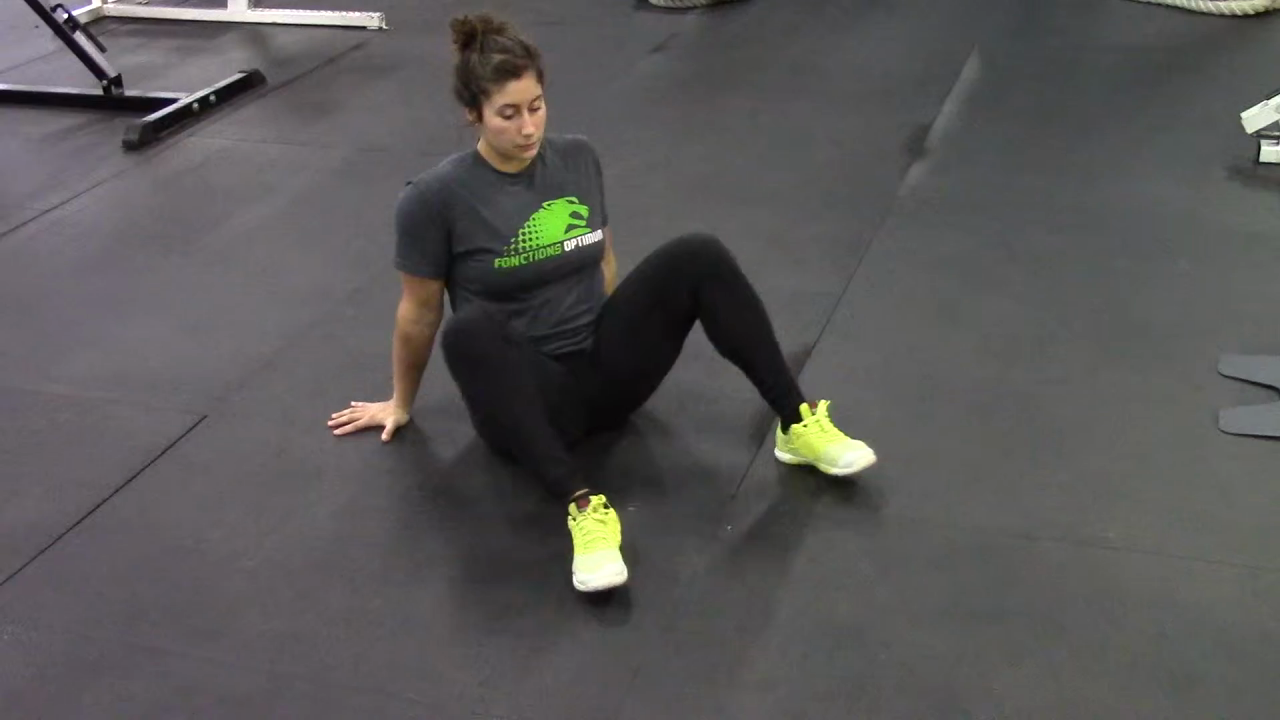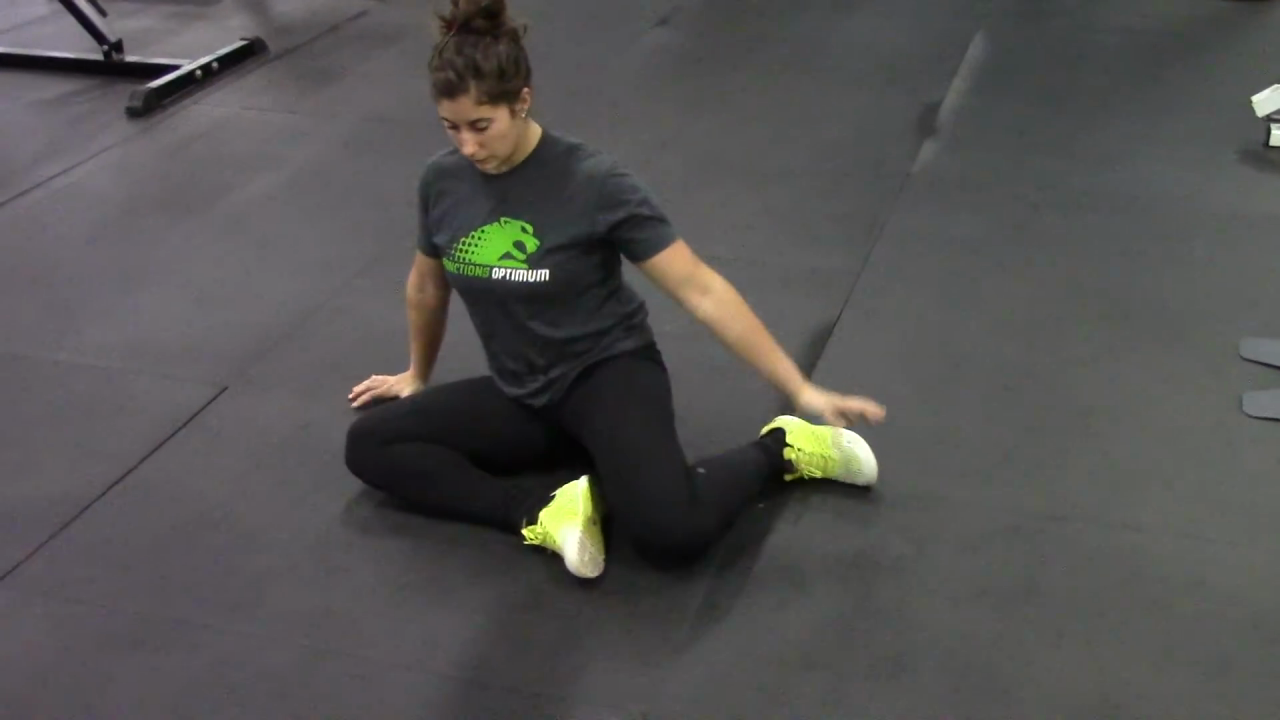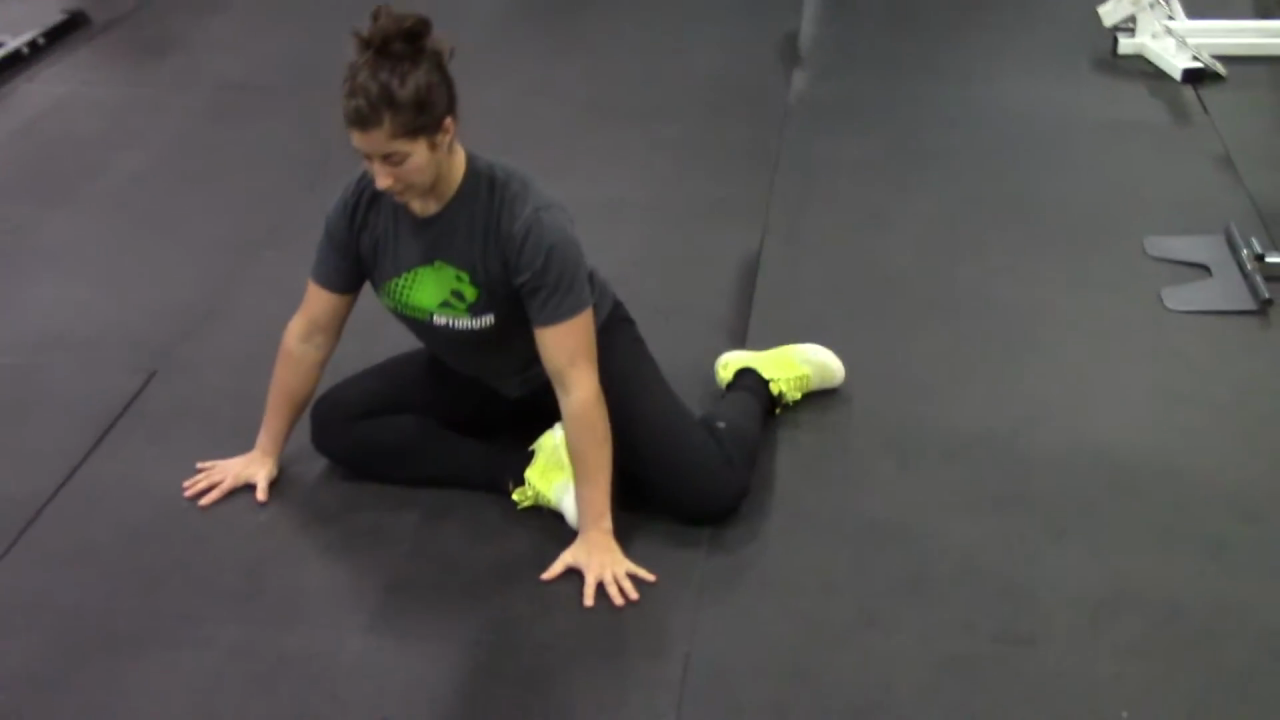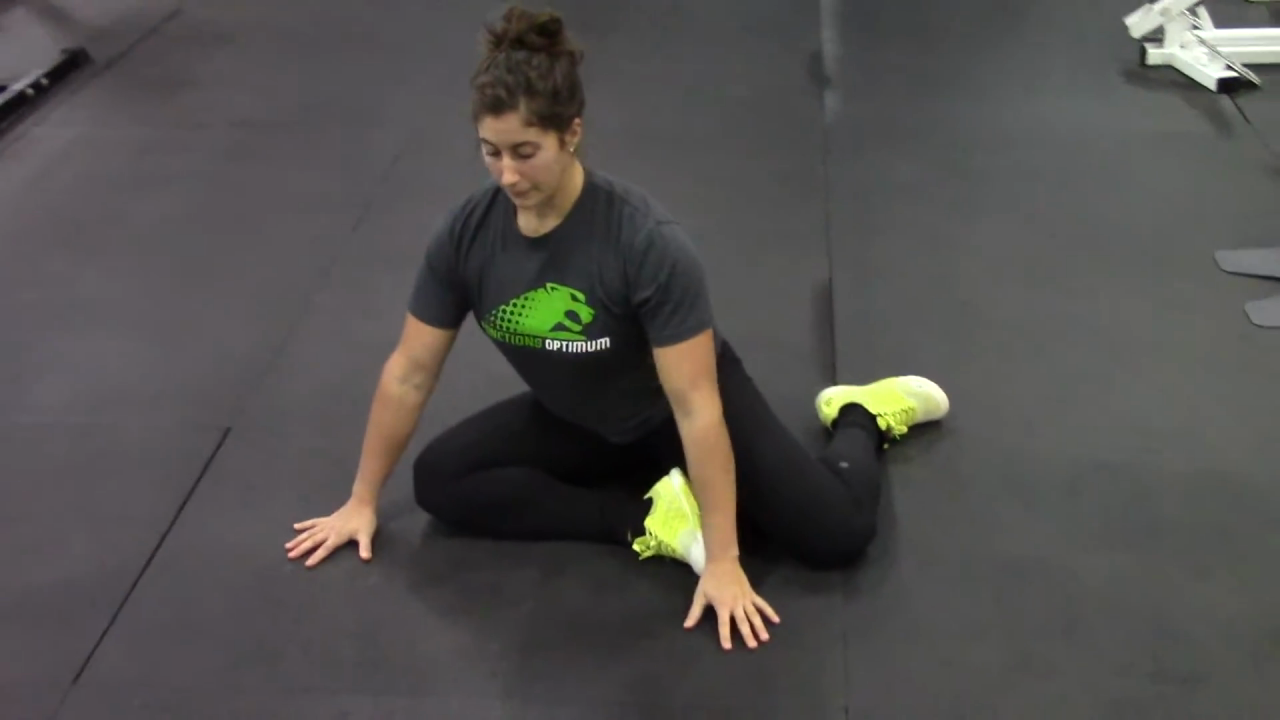
dt=1s
person 1, frame 1
left shoulder: (578, 157)
right shoulder: (436, 197)
right elbow: (419, 312)
right wrist: (401, 403)
left hip: (607, 370)
right hip: (526, 393)
left knee: (699, 256)
right knee: (470, 330)
left ankle: (798, 424)
right ankle: (582, 505)
person 1, frame 2
left shoulder: (594, 184)
right shoulder: (442, 180)
left elbow: (699, 289)
right elbow: (427, 285)
left wrist: (800, 389)
right wrist: (417, 374)
left hip: (607, 372)
right hip: (520, 396)
left knee: (671, 533)
right knee: (369, 444)
left ankle: (777, 451)
right ankle: (543, 510)
person 1, frame 3
left shoulder: (528, 222)
right shoulder: (361, 207)
left elbow: (575, 386)
right elbow: (310, 334)
left wrist: (597, 533)
right wrist: (265, 450)
left hip: (585, 350)
right hip: (474, 376)
left knee: (708, 492)
right knee: (336, 425)
left ankle: (754, 382)
right ankle: (531, 467)
person 1, frame 4
left shoulder: (647, 241)
right shoulder: (466, 233)
left elbow: (695, 406)
right elbow: (409, 373)
left wrist: (724, 562)
right wrist: (361, 502)
left hip: (673, 408)
right hip: (573, 419)
left knee: (837, 535)
right knee: (439, 480)
left ankle: (862, 416)
right ankle: (650, 517)
